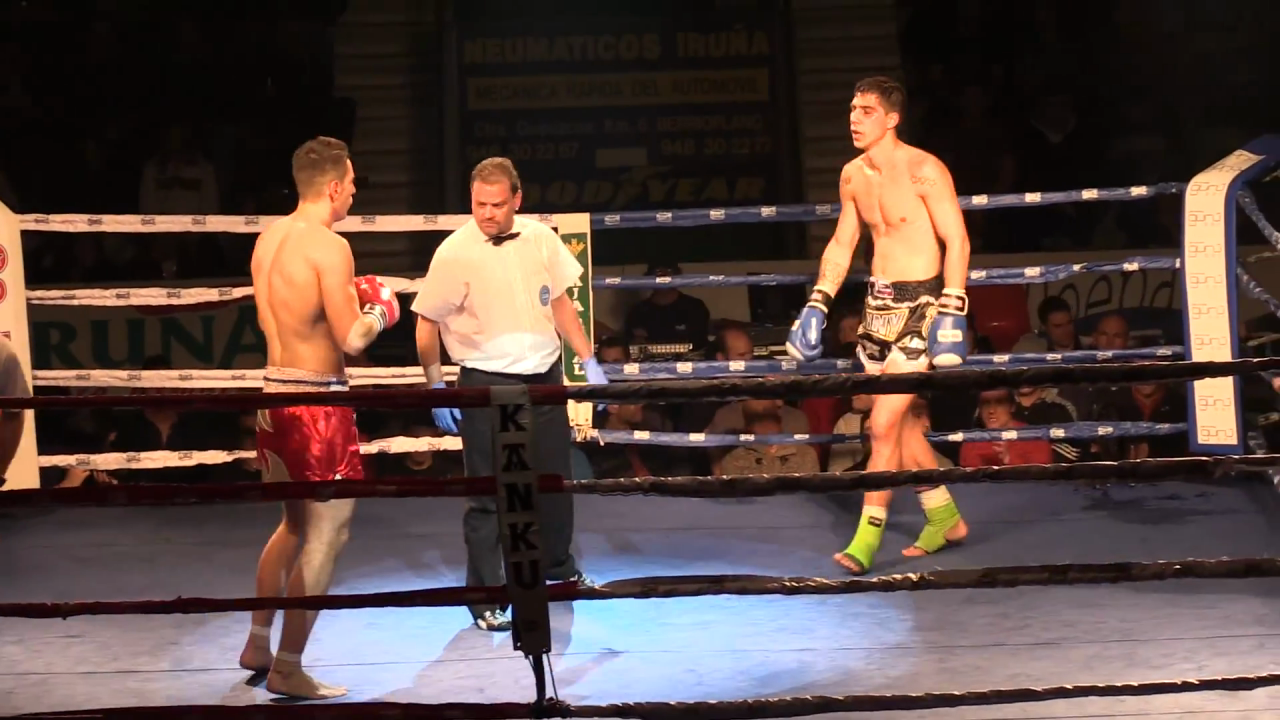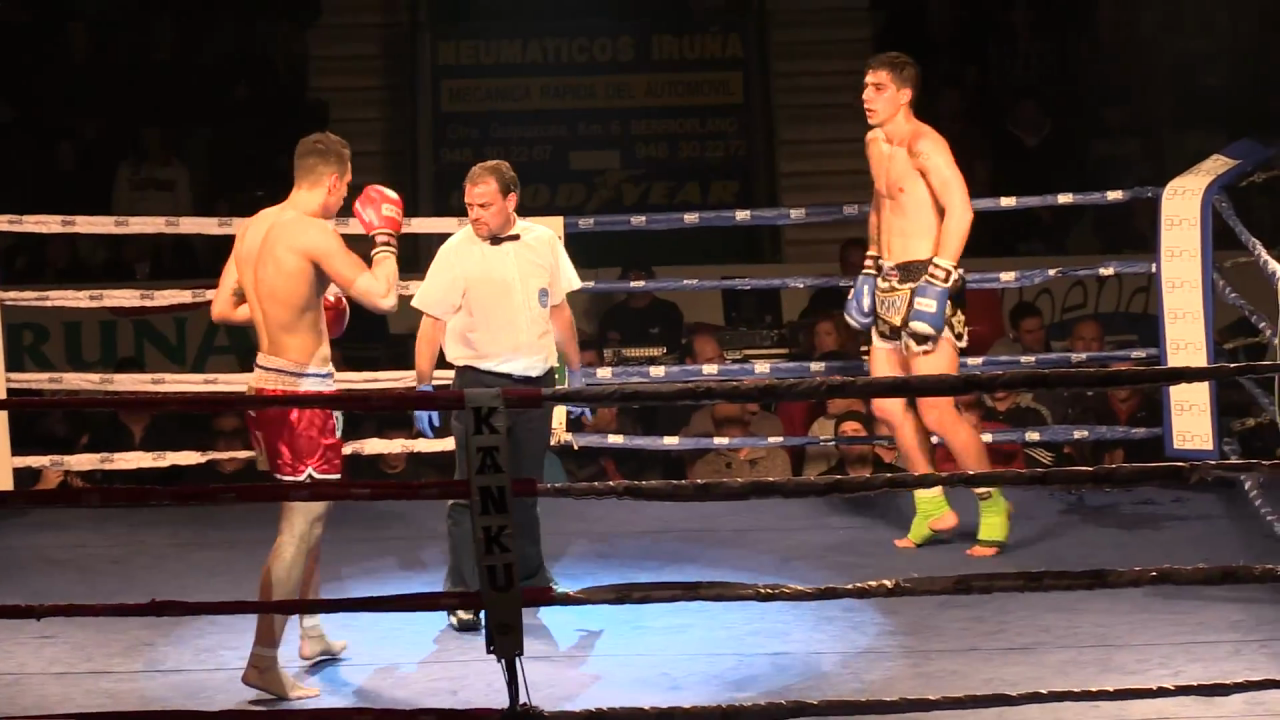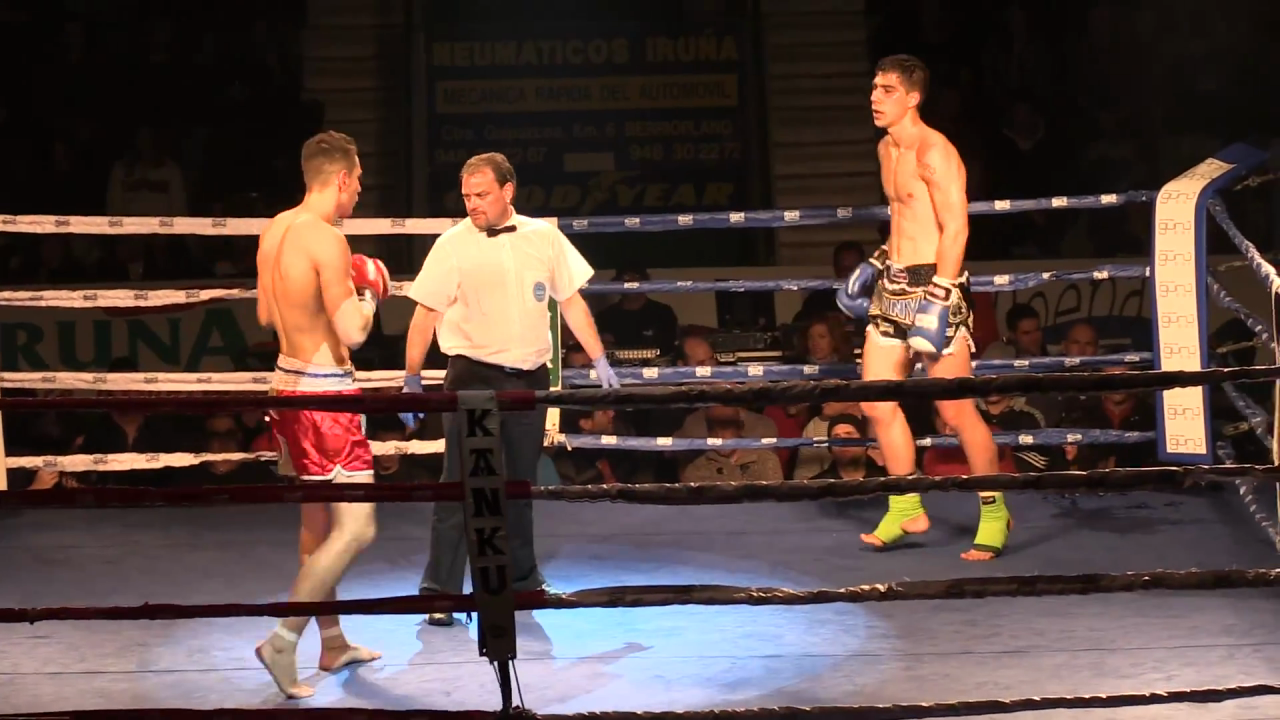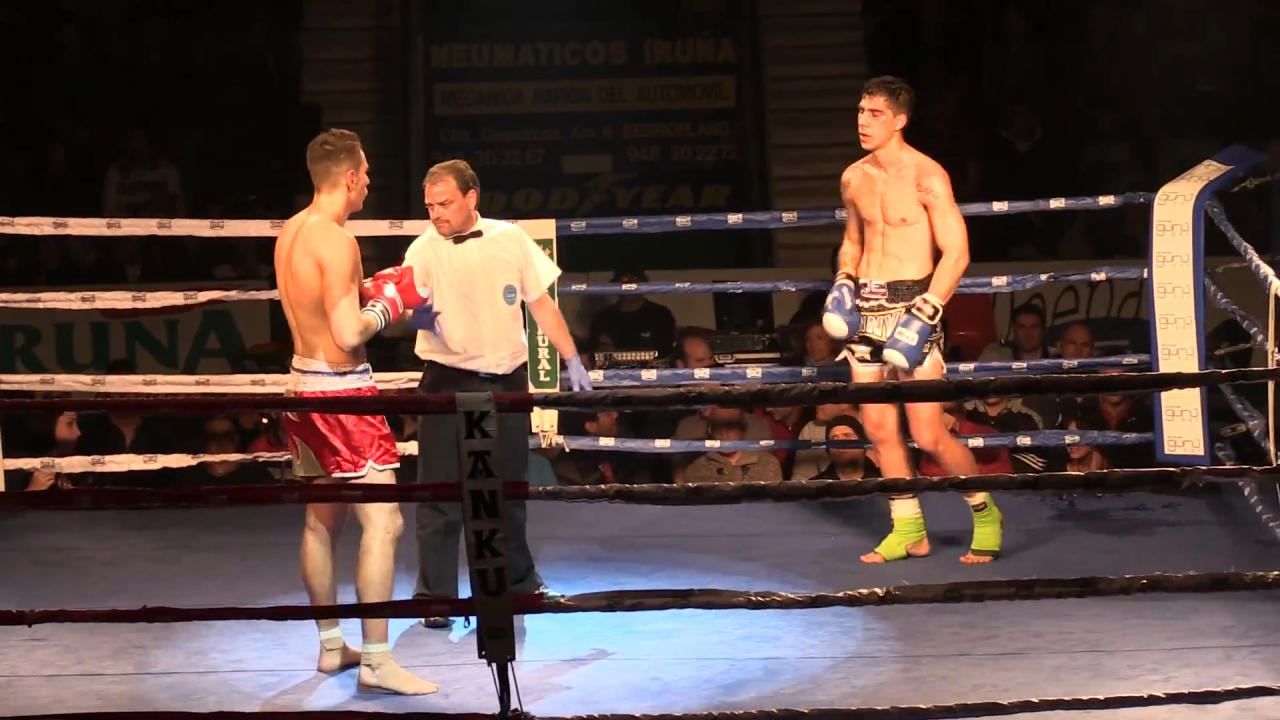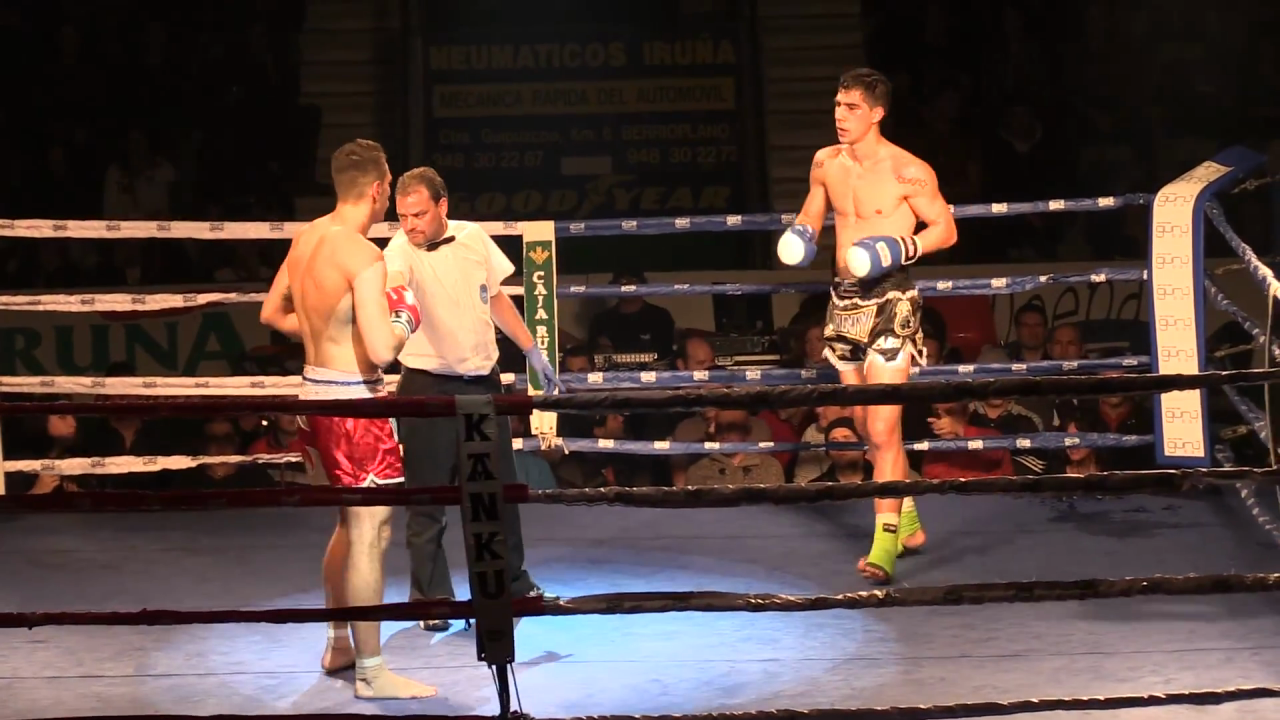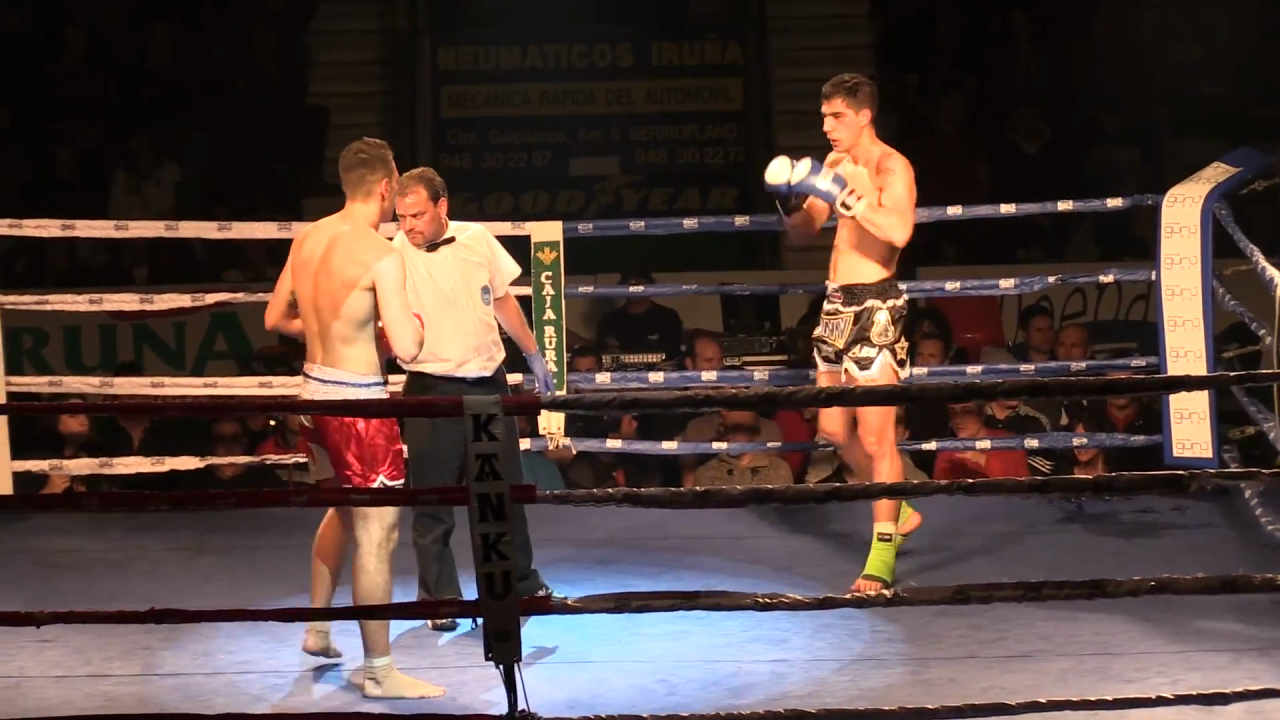
dt=0.3s
person 1, frame 1
left shoulder: (268, 239)
right shoulder: (329, 246)
right elbow: (350, 340)
right wrist: (380, 313)
left hip: (275, 396)
right hip: (317, 404)
left knee: (293, 524)
right knee: (326, 537)
left ankle: (258, 644)
right ankle: (287, 667)
person 1, frame 2
left shoulder: (254, 227)
right shoulder: (312, 235)
left elbow: (221, 309)
right elbow: (383, 297)
right wrist: (385, 237)
left hip: (268, 384)
right hip: (303, 394)
left knee: (305, 517)
right knee: (298, 530)
left ankle: (313, 633)
right ankle: (263, 661)
person 1, frame 3
left shoulder: (276, 231)
right shoulder: (325, 239)
right elbow: (352, 334)
right wrist: (367, 292)
left hip: (290, 385)
right hip: (322, 395)
left knee: (320, 521)
right knee: (357, 529)
left ankle: (333, 642)
right ankle: (282, 639)
person 1, frame 4
left shoulder: (291, 232)
right shoulder: (335, 240)
right elbow: (348, 335)
left wrist: (367, 293)
right wrist: (385, 309)
left hip: (305, 386)
right hip: (342, 394)
left knee: (322, 520)
right knee: (383, 525)
left ankle: (332, 645)
right ankle: (377, 661)
person 1, frame 5
left shoulder: (307, 239)
right shoulder: (362, 255)
left elbow: (272, 314)
right elbow: (381, 352)
right wrist: (405, 316)
left hip: (316, 394)
right hip: (352, 403)
left knee: (349, 524)
right knee: (371, 536)
left ankle: (339, 644)
right ankle: (371, 673)
person 1, frame 6
left shoulder: (308, 238)
right shoulder: (381, 253)
left elbow: (275, 320)
right elbow: (405, 349)
right wrist: (412, 325)
left hip: (315, 393)
right hip: (358, 404)
left knee: (340, 514)
right knee: (377, 539)
left ankle: (316, 627)
right ankle: (380, 672)
person 2, frame 1
left shoulder: (924, 170)
right shoulder: (852, 174)
left elbow: (957, 241)
right elbow: (843, 243)
left wrist: (951, 315)
right wrist: (817, 304)
left hip: (919, 306)
right hip: (880, 304)
left knee: (883, 427)
right knee: (897, 426)
left ankle: (865, 540)
right ankle: (945, 519)
person 2, frame 2
left shoulder: (925, 144)
right shoulder: (876, 144)
left elbow: (961, 211)
left wrist: (937, 276)
right wrist: (869, 271)
left hip: (930, 289)
right hip: (891, 288)
left knee: (935, 414)
right knee: (888, 405)
left ankle: (994, 507)
right ankle: (933, 508)
person 2, frame 3
left shoulder: (934, 151)
right shoulder: (887, 147)
left elbow: (956, 229)
left wrist: (938, 301)
right wrist: (876, 264)
left hip: (933, 291)
right hip: (892, 288)
left knee: (956, 412)
right knee: (875, 402)
left ankle: (994, 514)
right ankle: (906, 507)
person 2, frame 4
left shoulder: (928, 177)
right shoulder: (854, 177)
left elbow: (956, 254)
left wrist: (921, 313)
right wrist: (843, 286)
left hip: (912, 310)
right hip: (868, 308)
left knee: (926, 434)
right knee: (876, 428)
left ankle: (984, 515)
right ankle: (908, 527)
person 2, frame 5
left shoulder: (908, 169)
right shoulder: (826, 163)
left elbow: (946, 231)
right elbow: (810, 218)
left wrist: (897, 248)
right wrist: (800, 236)
left hip: (889, 306)
right hip: (844, 304)
left knee: (882, 429)
right knee: (865, 424)
left ankle: (885, 547)
right ankle: (903, 528)
person 2, frame 6
left shoulder: (892, 166)
right shoulder: (837, 163)
left elbow: (897, 231)
right elbow: (804, 230)
left wrist: (838, 188)
right wrist: (789, 201)
left hip: (874, 310)
right hip: (836, 306)
left knee: (876, 438)
right knee: (831, 424)
left ankle: (881, 556)
right ankle: (895, 508)
person 3, frame 1
left shoulder: (541, 238)
right shoulder: (456, 252)
left elbow: (561, 303)
right elbow: (427, 323)
left wrist: (590, 360)
right wrist: (436, 386)
left hip: (544, 378)
right hip: (487, 385)
left knee: (555, 480)
right knee: (489, 494)
left ankle: (559, 566)
person 3, frame 2
left shoulder: (545, 242)
right shoulder: (456, 251)
left elbow: (560, 309)
right elbow: (433, 322)
left wrist: (576, 370)
right wrist: (423, 387)
left hip: (535, 382)
right hip: (480, 384)
left knee: (525, 485)
left ankle: (528, 577)
right ankle: (462, 594)
person 3, frame 3
left shoulder: (545, 237)
right shoulder: (452, 244)
left elbow: (571, 302)
right elbow: (426, 314)
left wrist: (600, 362)
right wrist: (412, 379)
left hip: (530, 377)
right hip: (473, 376)
left knee: (520, 484)
right knee: (461, 484)
left ankle: (522, 578)
right ankle: (440, 590)
person 3, frame 4
left shoulder: (511, 239)
right shoulder: (424, 249)
left elbow: (539, 303)
left wrist: (572, 361)
right wrist: (416, 312)
left hip: (507, 381)
right hip: (448, 383)
left knee: (509, 487)
left ankle: (519, 580)
right ankle: (436, 595)
person 3, frame 5
left shoulder: (473, 237)
right shoulder: (400, 253)
left elbow: (496, 299)
right elbow: (395, 289)
left wrist: (533, 352)
left hip: (484, 380)
right hip: (428, 386)
left knee: (500, 485)
left ankle: (512, 581)
right ankle: (431, 596)
person 3, frame 6
left shoulder: (479, 239)
right shoulder: (396, 259)
left elbow: (504, 302)
left wrist: (534, 356)
left hip: (490, 383)
right hip: (433, 391)
left knee: (507, 486)
right knee: (435, 500)
left ankle: (521, 581)
right ankle: (439, 596)
